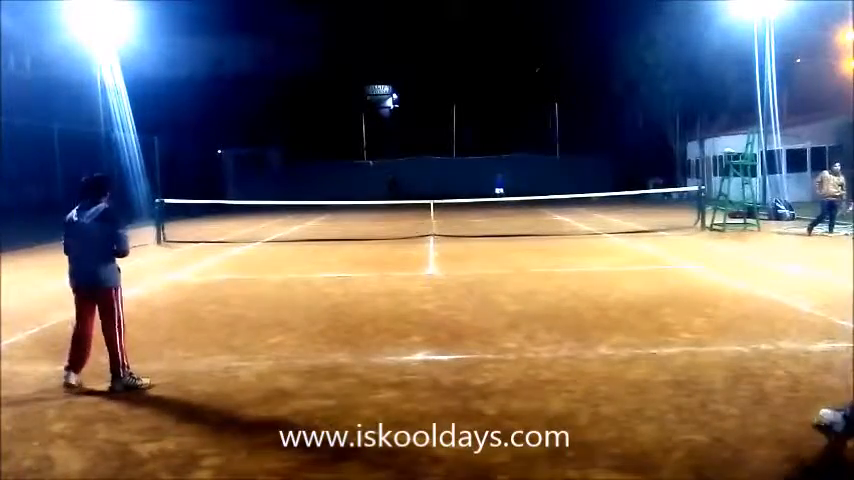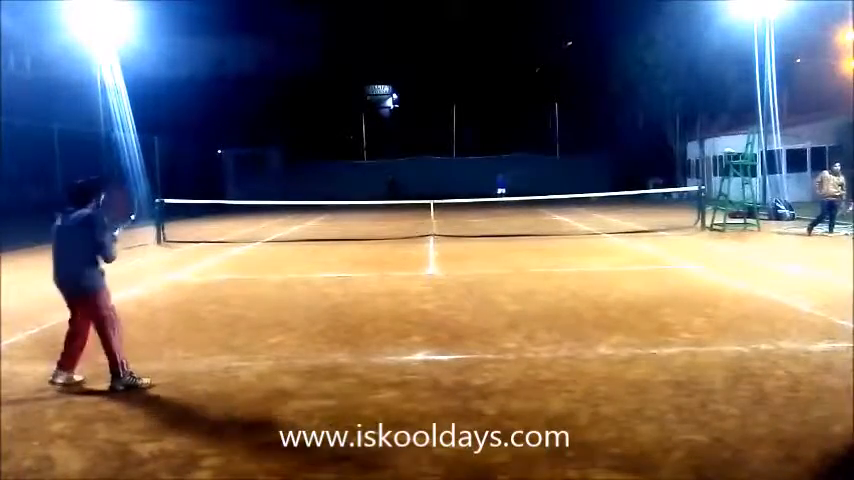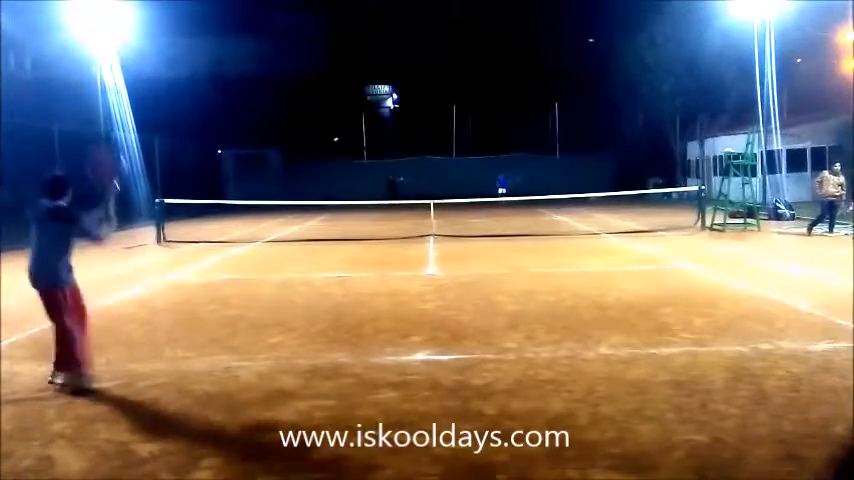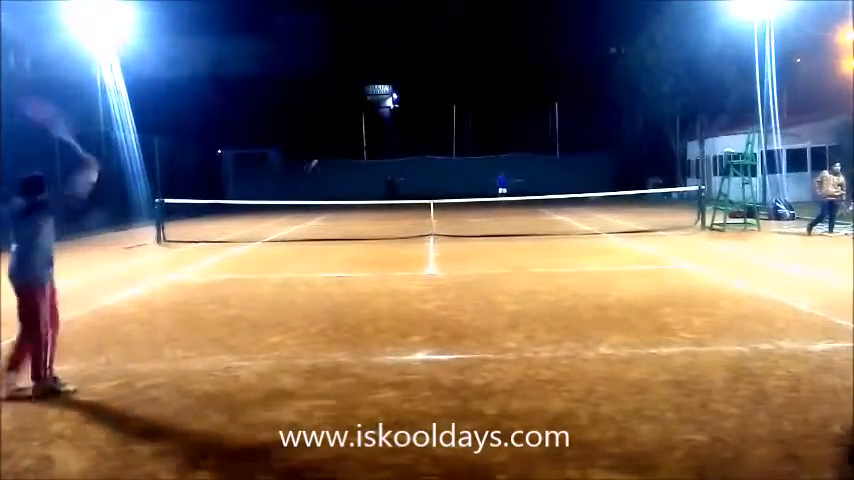
dt=0.2s
person 1, frame 1
left shoulder: (72, 216)
right shoulder: (108, 215)
left elbow: (68, 248)
right elbow: (123, 251)
left hip: (79, 280)
right hip: (104, 280)
left knee: (83, 324)
right knee: (114, 327)
left ankle: (73, 371)
right ankle: (121, 376)
person 1, frame 2
left shoulder: (62, 220)
right shoulder: (94, 220)
right elbow: (108, 256)
right wrist: (112, 239)
left hip: (65, 281)
right hip: (88, 282)
left knee: (79, 323)
right knee: (108, 326)
left ankle: (63, 371)
right ankle: (121, 376)
person 1, frame 3
left shoulder: (43, 211)
right shoulder: (64, 213)
right elbow: (96, 235)
left wrist: (100, 215)
right wrist: (108, 219)
left hip: (39, 275)
right hip: (57, 277)
left knee: (64, 324)
right knee: (75, 321)
left ankle: (60, 371)
right ankle: (77, 376)
person 1, frame 4
left shoulder: (23, 209)
right shoulder: (37, 208)
right elbow: (73, 192)
left wrist: (88, 178)
right wrist: (88, 171)
left hip: (22, 275)
right hip: (36, 277)
left knee: (30, 327)
right knee: (45, 327)
left ankle: (11, 375)
right ankle: (44, 381)
